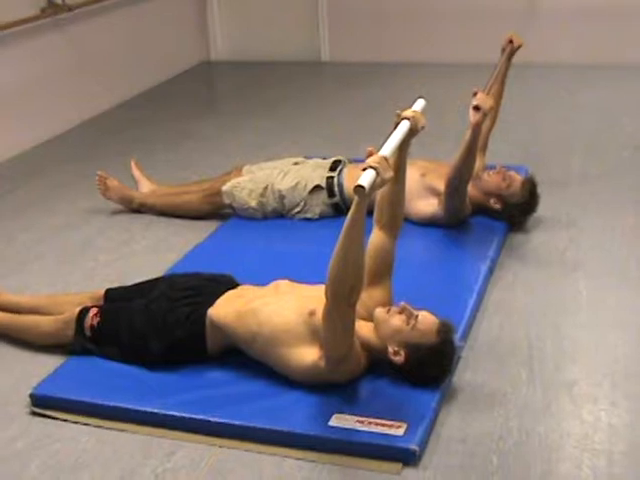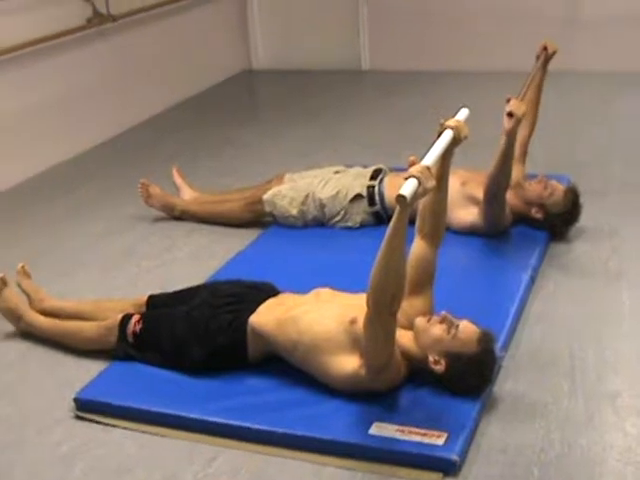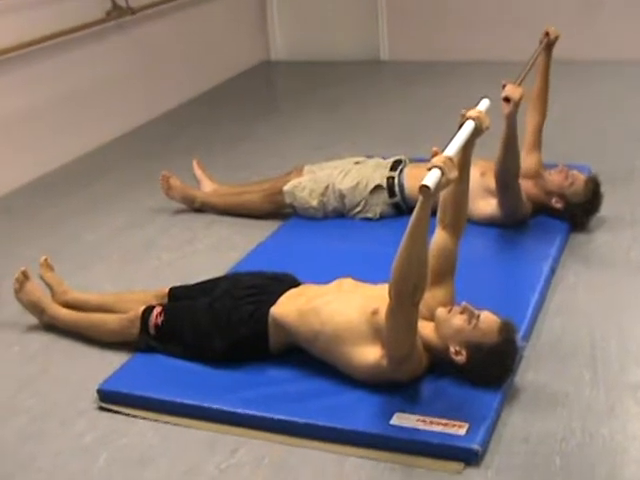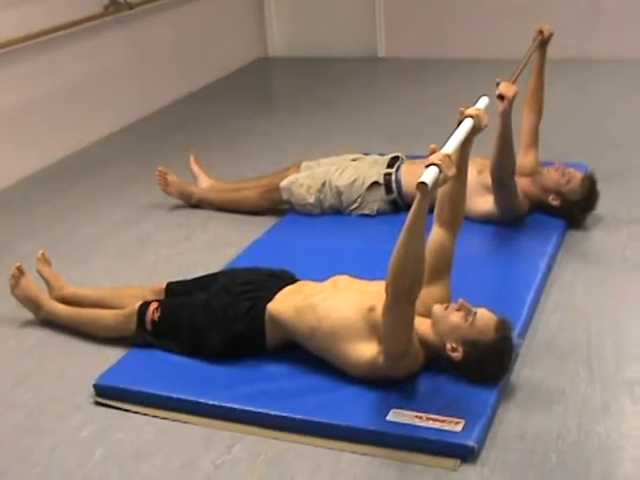
dt=0.5s
person 1, frame 1
left shoulder: (343, 361)
right shoulder: (374, 313)
left elbow: (340, 297)
right elbow: (386, 232)
left wrist: (361, 200)
right wrist: (404, 149)
left hip: (193, 328)
right hip: (225, 289)
left knee: (77, 325)
right knee: (98, 301)
person 1, frame 2
left shoulder: (383, 370)
right shoulder: (413, 322)
left elbow: (378, 306)
right elbow: (428, 241)
left wrist: (403, 208)
right wrist: (446, 158)
left hip: (235, 336)
right hip: (264, 296)
left knee: (119, 332)
right knee: (139, 305)
right ankle: (45, 304)
person 1, frame 3
left shoulder: (406, 360)
right shoulder: (435, 311)
left elbow: (402, 297)
right elbow: (449, 233)
left wrist: (426, 199)
right wrist: (466, 150)
left hip: (257, 326)
right hip: (285, 287)
left knee: (141, 323)
right knee: (164, 297)
left ankle: (52, 311)
right ankle: (70, 297)
person 1, frame 4
left shoulder: (402, 356)
right shoulder: (432, 307)
left elbow: (399, 292)
right elbow: (447, 228)
left wrist: (423, 194)
right wrist: (466, 146)
left hip: (255, 321)
right hip: (283, 284)
left knee: (138, 317)
right knee: (161, 291)
left ankle: (48, 307)
right ankle: (65, 292)
person 2, frame 1
left shoulder: (456, 208)
right shoulder: (475, 175)
right elbow: (487, 116)
left wrist: (473, 130)
right wrist: (506, 60)
left hip: (324, 192)
right hip: (332, 167)
left knee: (222, 195)
right knee: (237, 175)
left ankle: (137, 199)
right ankle: (152, 190)
person 2, frame 2
left shoulder: (495, 218)
right shoulder: (515, 184)
left elbow: (491, 190)
right elbow: (525, 130)
left wrist: (508, 132)
right wrist: (542, 67)
left hip: (365, 201)
right hip: (373, 176)
left knee: (263, 204)
right knee: (276, 183)
left ankle: (177, 206)
right ankle: (193, 197)
person 2, frame 3
left shoulder: (515, 208)
right shoulder: (532, 173)
left elbow: (501, 180)
right elbow: (538, 119)
left wrist: (508, 118)
right wrist: (546, 54)
left hip: (385, 192)
right hip: (393, 168)
left knee: (284, 196)
right knee: (297, 175)
left ankle: (198, 199)
right ankle: (216, 189)
person 2, frame 4
left shoulder: (512, 206)
right shoulder: (529, 171)
left elbow: (499, 178)
right elbow: (533, 116)
left wrist: (502, 115)
right wrist: (541, 53)
left hip: (382, 188)
right hip: (389, 164)
left knee: (280, 192)
right knee: (295, 170)
left ankle: (196, 195)
right ankle: (209, 186)
